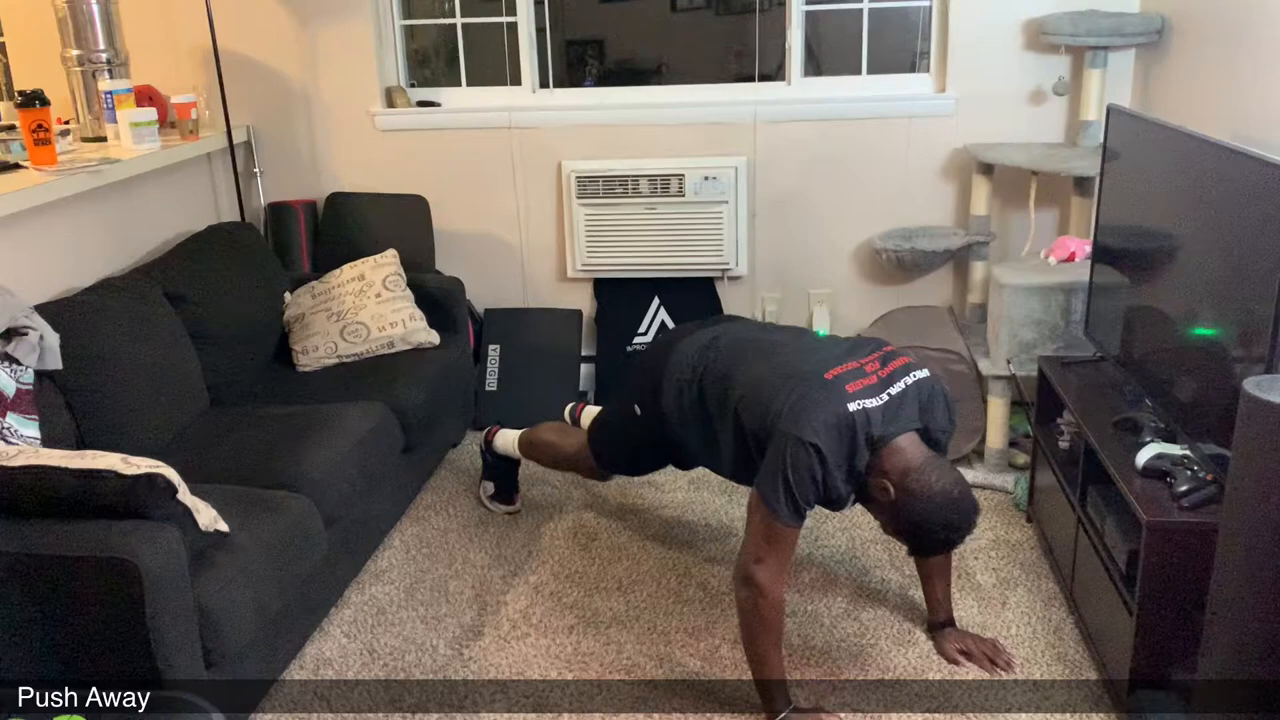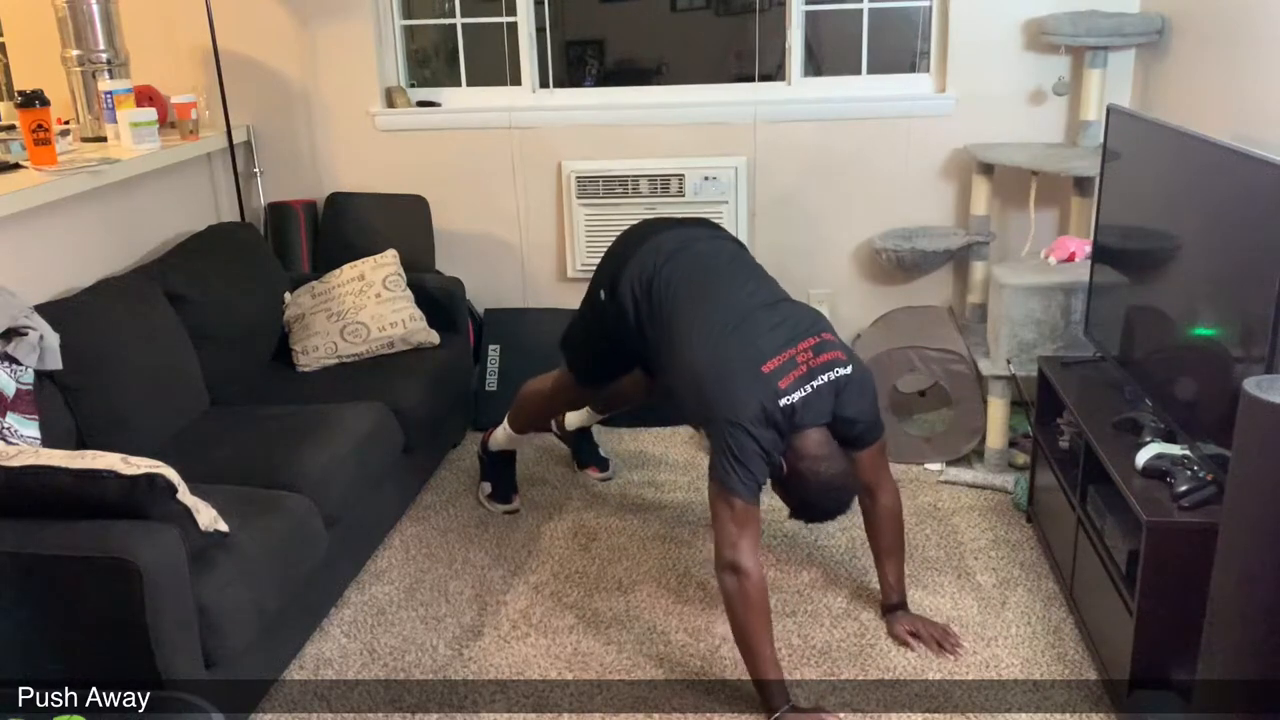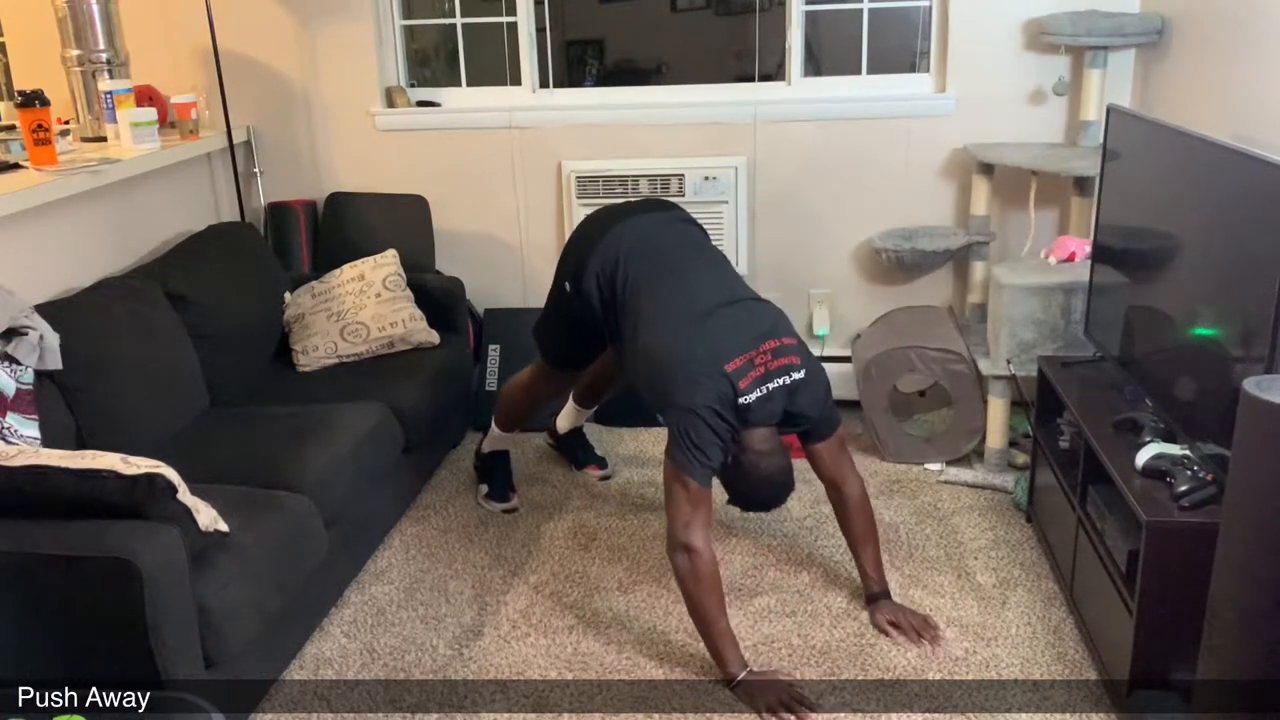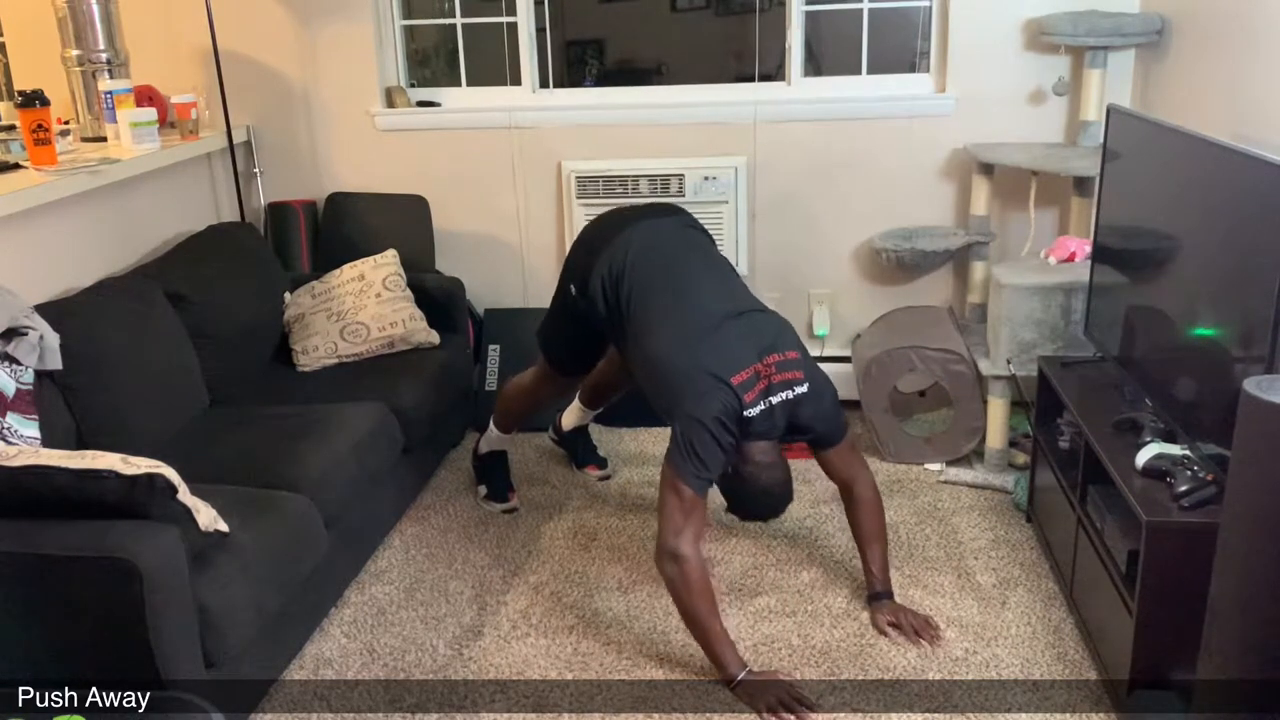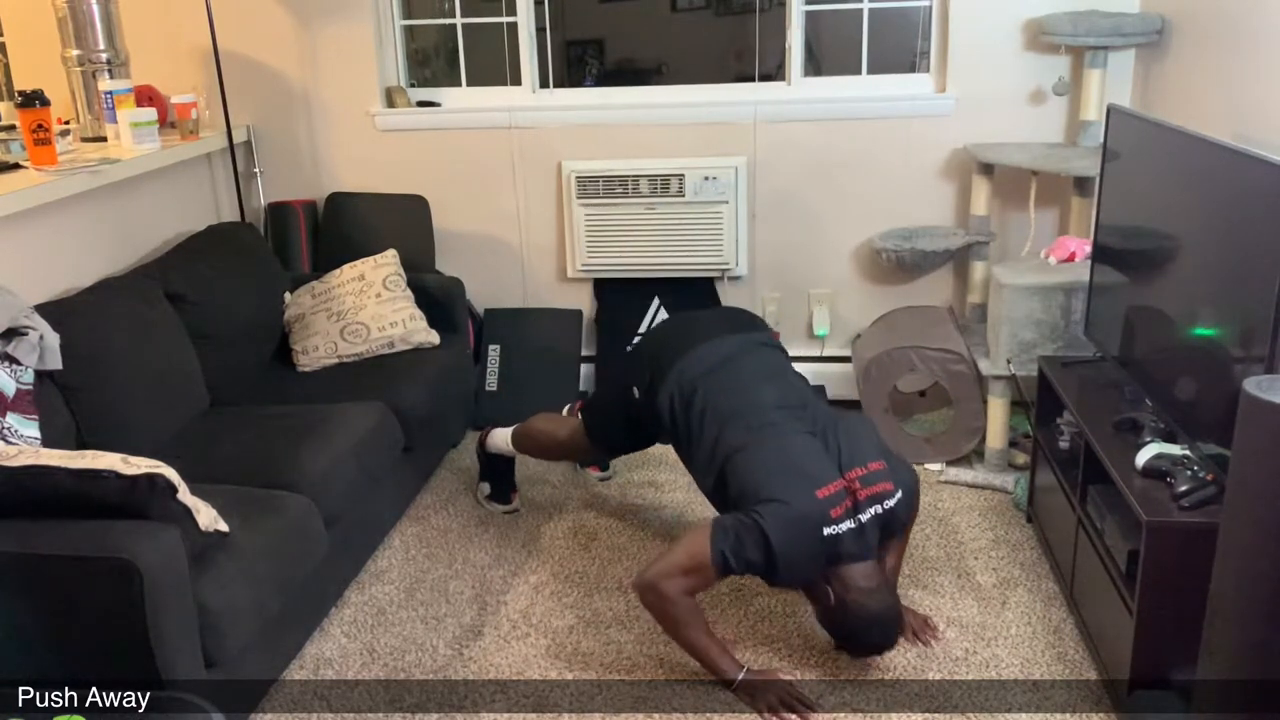
dt=1s
person 1, frame 1
left shoulder: (930, 402)
right shoulder: (816, 441)
left elbow: (934, 515)
right elbow: (757, 578)
left wrist: (942, 624)
left hip: (728, 350)
right hip: (680, 377)
right knee: (597, 457)
left ankle: (590, 416)
right ankle: (503, 445)
person 1, frame 2
left shoulder: (850, 384)
right shoulder: (747, 418)
left elbow: (880, 491)
right elbow: (738, 565)
left wrist: (896, 606)
left hip: (706, 248)
right hip: (638, 268)
left knee: (648, 378)
right knee: (575, 384)
left ankle: (574, 426)
right ankle: (499, 445)
person 1, frame 3
left shoulder: (802, 379)
right shoulder: (703, 406)
left elbow: (844, 481)
right elbow: (688, 546)
left wrist: (878, 595)
right wrist: (739, 674)
left hip: (666, 230)
right hip: (602, 251)
left knee: (617, 356)
right knee: (554, 374)
left ankle: (567, 429)
right ankle: (493, 448)
person 1, frame 4
left shoulder: (808, 391)
right shoulder: (710, 418)
left elbow: (856, 481)
right elbow: (677, 554)
left wrist: (881, 594)
right wrist: (739, 675)
left hip: (675, 233)
right hip: (607, 255)
left knee: (623, 362)
right knee: (555, 377)
left ankle: (571, 427)
right ankle: (491, 446)
person 1, frame 5
left shoulder: (899, 490)
right shoulder: (786, 535)
right elbow: (656, 584)
left wrist: (888, 593)
right wrist: (739, 677)
left hip: (744, 338)
right hip: (675, 365)
right knee: (584, 444)
left ankle: (586, 410)
right ankle: (498, 444)
